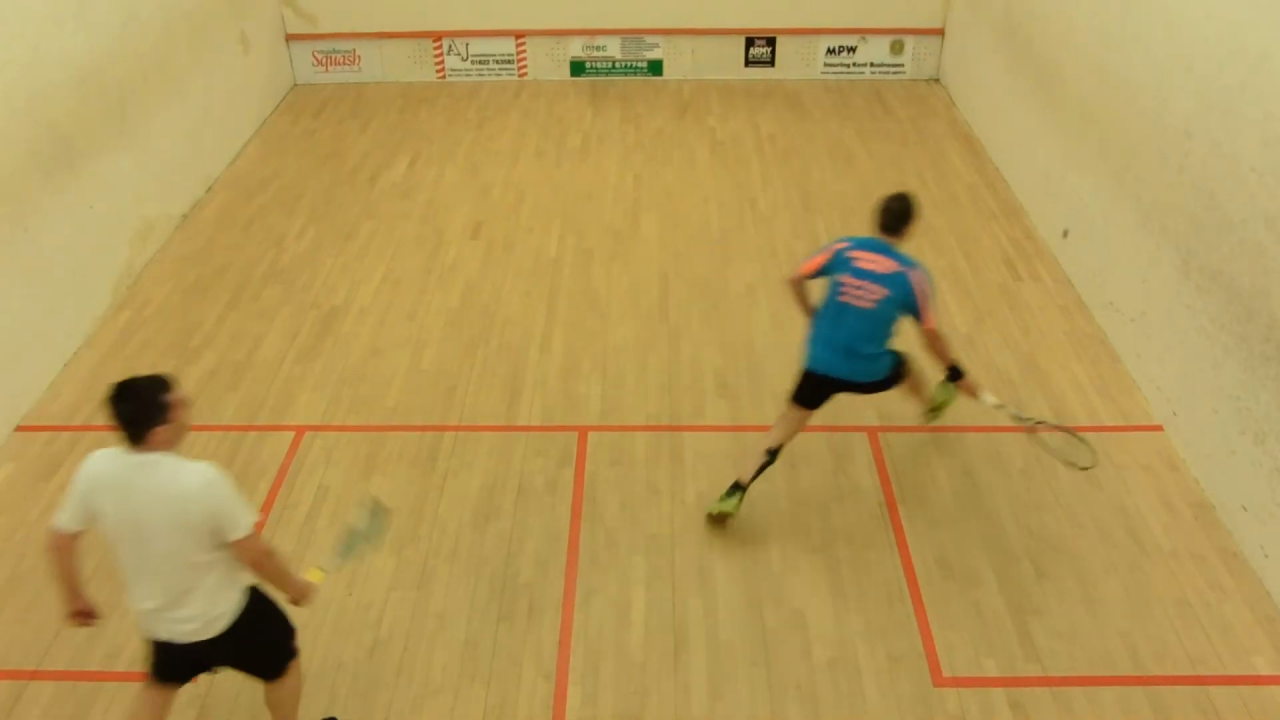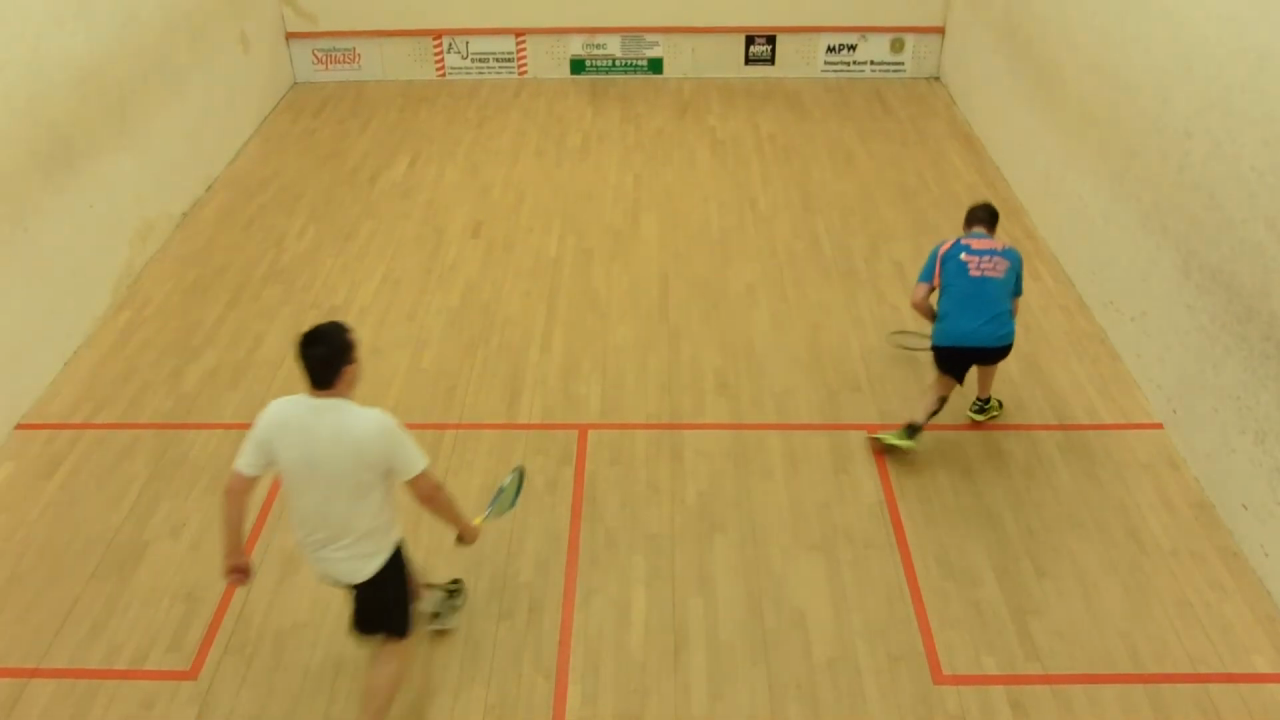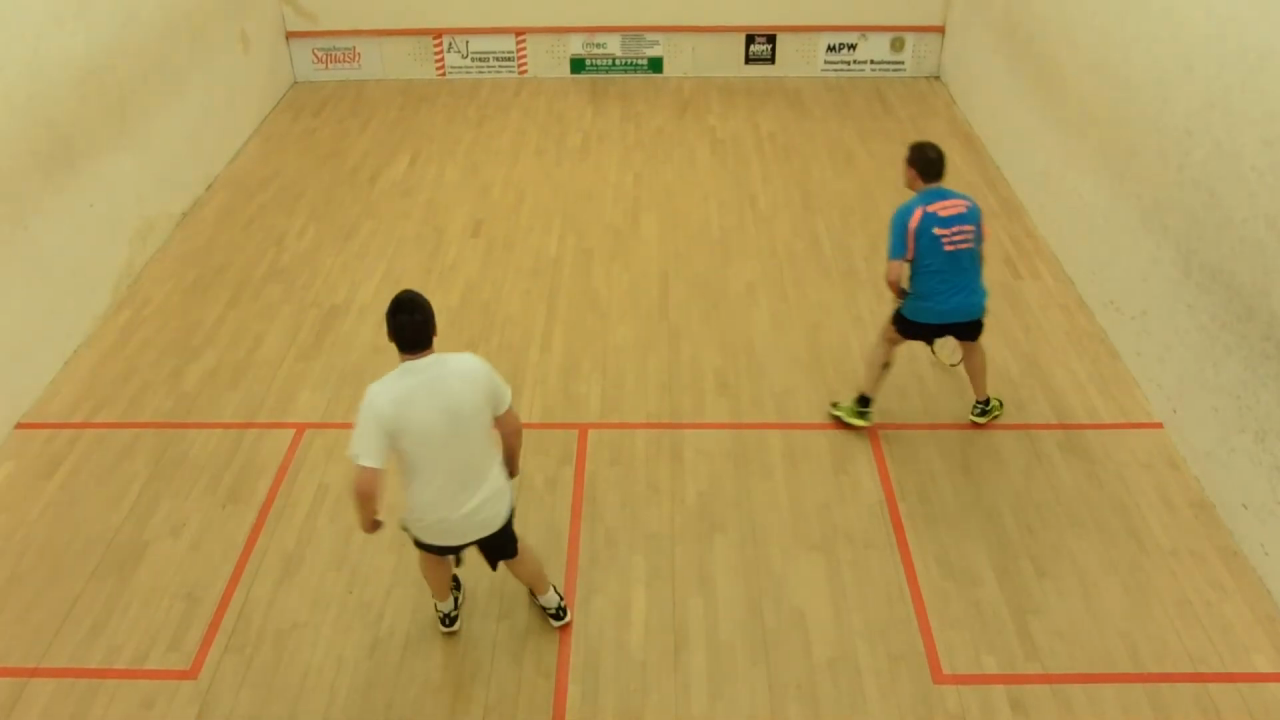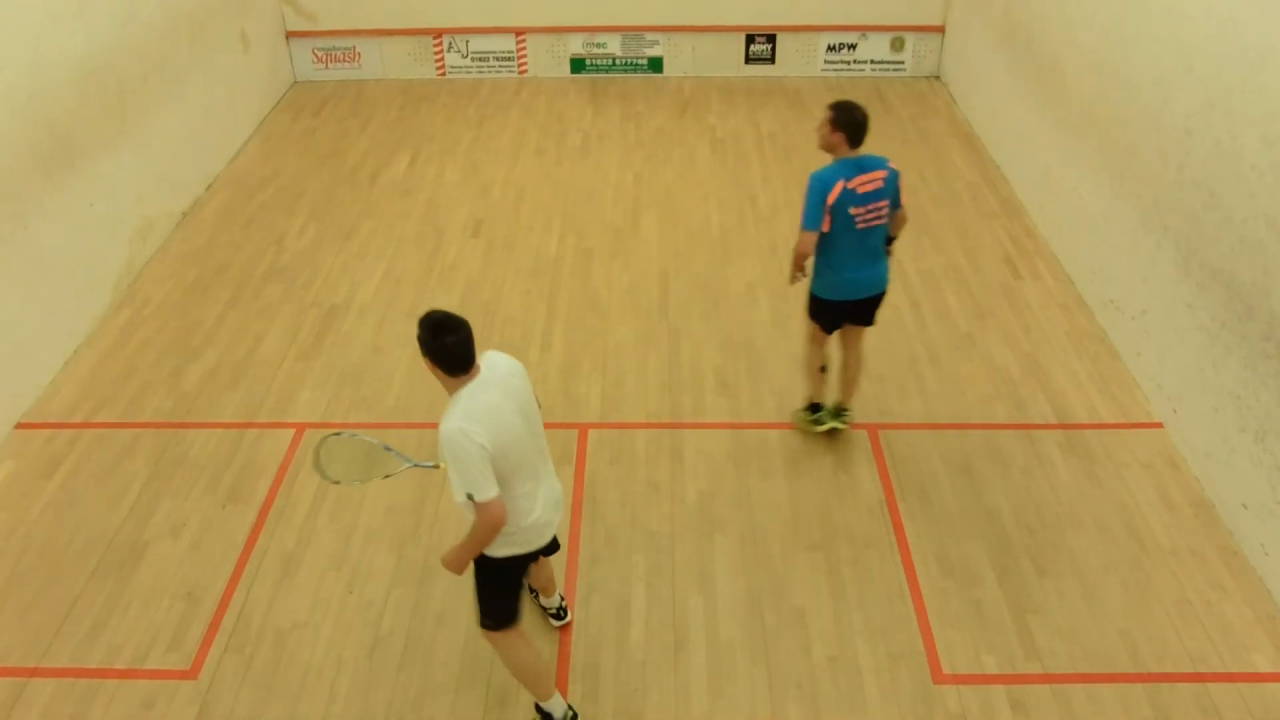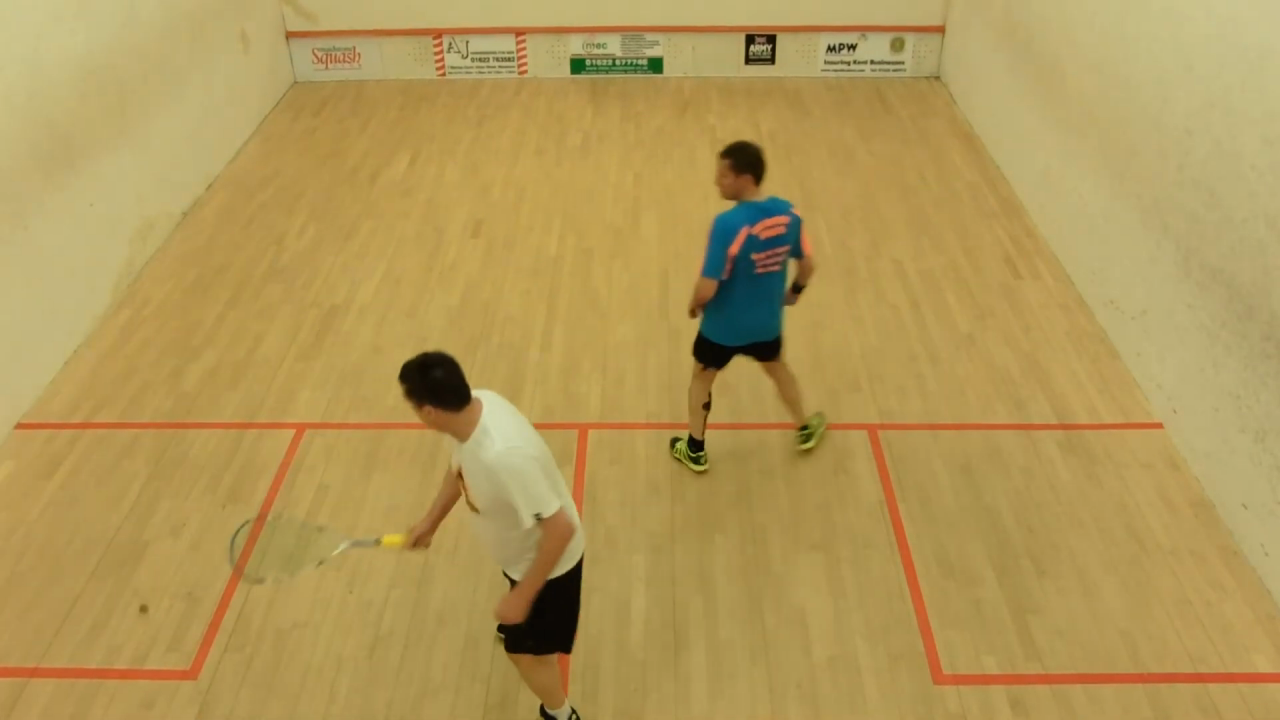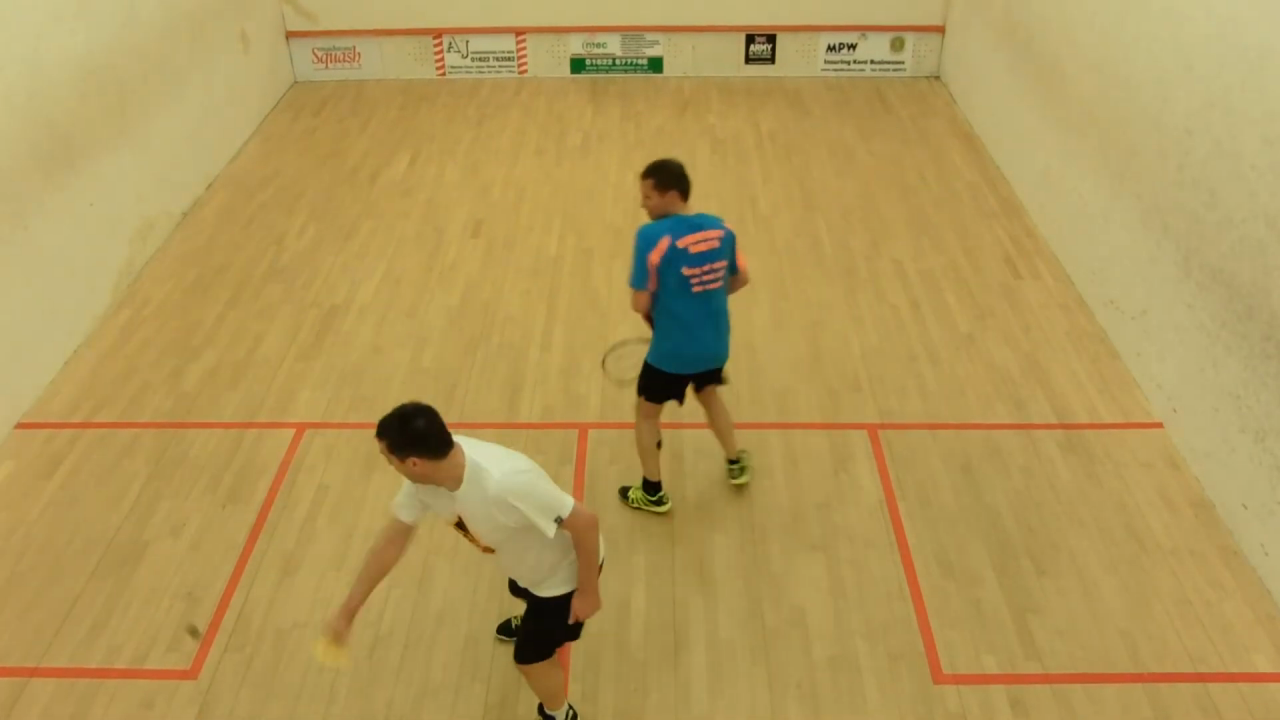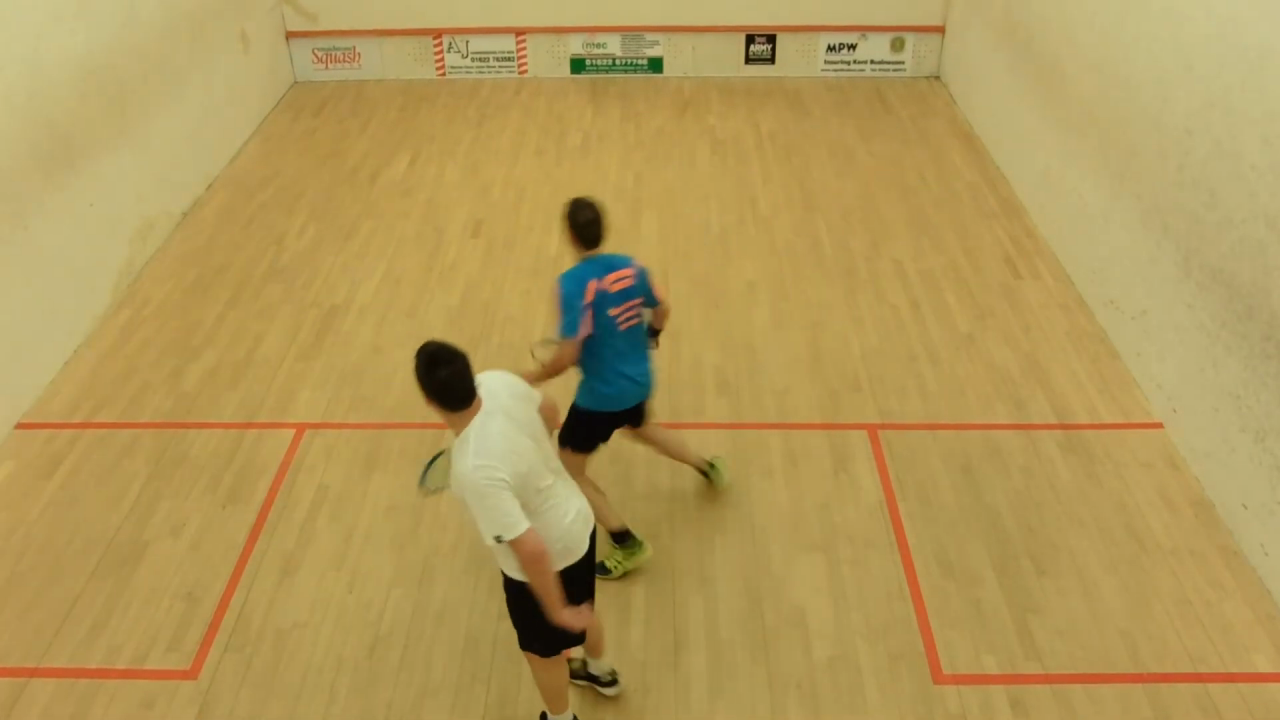
dt=0.4s
person 1, frame 1
left shoulder: (97, 470)
right shoulder: (202, 481)
left elbow: (60, 540)
right elbow: (256, 554)
left wrist: (74, 597)
right wrist: (294, 585)
left hip: (162, 619)
right hip: (223, 611)
left knee: (162, 683)
right knee: (285, 665)
person 1, frame 2
left shoulder: (277, 416)
right shoulder: (377, 427)
left elbow: (236, 488)
right elbow: (428, 491)
left wrist: (234, 552)
right wrist: (463, 526)
left hip: (318, 550)
right hip: (371, 554)
right knee: (393, 644)
person 1, frame 3
left shoulder: (381, 398)
right shoulder: (473, 368)
left elbow: (365, 486)
right elbow: (511, 426)
left wrist: (367, 517)
right wrist: (512, 460)
left hip: (432, 522)
right hip: (492, 506)
left knee: (433, 548)
right knee: (509, 550)
left ankle: (446, 609)
right ankle: (552, 603)
person 1, frame 4
left shoulder: (458, 430)
right shoulder: (503, 363)
left elbow: (493, 516)
left wrist: (461, 555)
left hip: (509, 538)
right hip: (546, 504)
left knee: (499, 628)
right knee: (535, 556)
right ankle: (552, 603)
person 1, frame 5
left shoulder: (502, 455)
right shoulder: (478, 403)
left elbow: (561, 527)
right elbow: (460, 470)
left wrist: (523, 596)
right wrist: (429, 522)
left hip: (547, 561)
right hip: (526, 551)
left knee: (525, 650)
right ankle: (532, 616)
person 1, frame 6
left shoulder: (505, 483)
right shoulder: (428, 471)
left elbow: (585, 522)
right elbow: (392, 537)
left wrist: (587, 590)
right wrist: (348, 610)
left hip: (564, 571)
left knee: (532, 657)
right knee: (523, 595)
right ankle: (532, 623)
person 1, frame 7
left shoulder: (476, 470)
right shoulder: (497, 382)
left elbow: (532, 551)
right elbow: (548, 410)
left wrist: (556, 609)
left hip: (546, 556)
right hip: (574, 522)
left knee: (542, 649)
right knee: (574, 612)
right ankle: (601, 672)
person 2, frame 1
left shoulder: (842, 249)
right shoulder: (908, 272)
left elbow: (794, 279)
right elbow: (930, 332)
left wrist: (811, 314)
right wrist: (956, 374)
left hip: (822, 365)
right hip: (869, 372)
left knee: (783, 431)
right knee: (903, 365)
left ankle: (734, 495)
right ankle: (933, 407)
person 2, frame 2
left shoulder: (945, 249)
right shoulder: (1013, 255)
left elbow: (917, 299)
left hip: (951, 338)
right hip: (997, 340)
left knee: (945, 383)
left ankle: (909, 432)
right ankle: (982, 405)
person 2, frame 3
left shoulder: (909, 213)
right shoulder: (971, 206)
left elbow: (893, 276)
left wrist: (901, 295)
left hip: (923, 310)
right hip: (969, 305)
left knee: (886, 340)
right knee: (972, 346)
left ankle: (861, 407)
right ankle: (983, 405)
person 2, frame 4
left shoulder: (825, 180)
right shoulder: (886, 169)
left elbow: (805, 243)
right elbow: (901, 216)
left wrist: (796, 266)
left hip: (831, 284)
right hip: (873, 281)
left knee: (817, 340)
right knee: (852, 342)
left ankle: (815, 411)
right ankle: (842, 411)
person 2, frame 5
left shoulder: (728, 225)
right shoulder: (788, 213)
left elbow: (707, 289)
right elbow: (807, 265)
left wrist: (694, 306)
right wrist: (795, 291)
left hip: (723, 327)
right hip: (767, 324)
left knee: (701, 378)
right knee: (778, 369)
left ankle: (694, 449)
right ankle: (805, 429)
person 2, frame 6
left shoulder: (652, 237)
right shoulder: (721, 230)
left elbow: (640, 303)
right elbow: (740, 279)
left wrist: (652, 316)
left hip: (672, 355)
right hip: (717, 349)
left knee: (647, 415)
right knee: (709, 393)
left ankle: (654, 492)
right ankle: (736, 463)
person 2, frame 7
left shoulder: (575, 282)
right shoulder: (631, 267)
left elbow: (567, 354)
right elbow: (662, 310)
left wrist: (533, 377)
right wrist: (651, 336)
left hip: (602, 394)
right hip: (638, 380)
left knee: (569, 470)
right knee: (640, 428)
left ankle: (628, 546)
right ankle: (705, 466)
